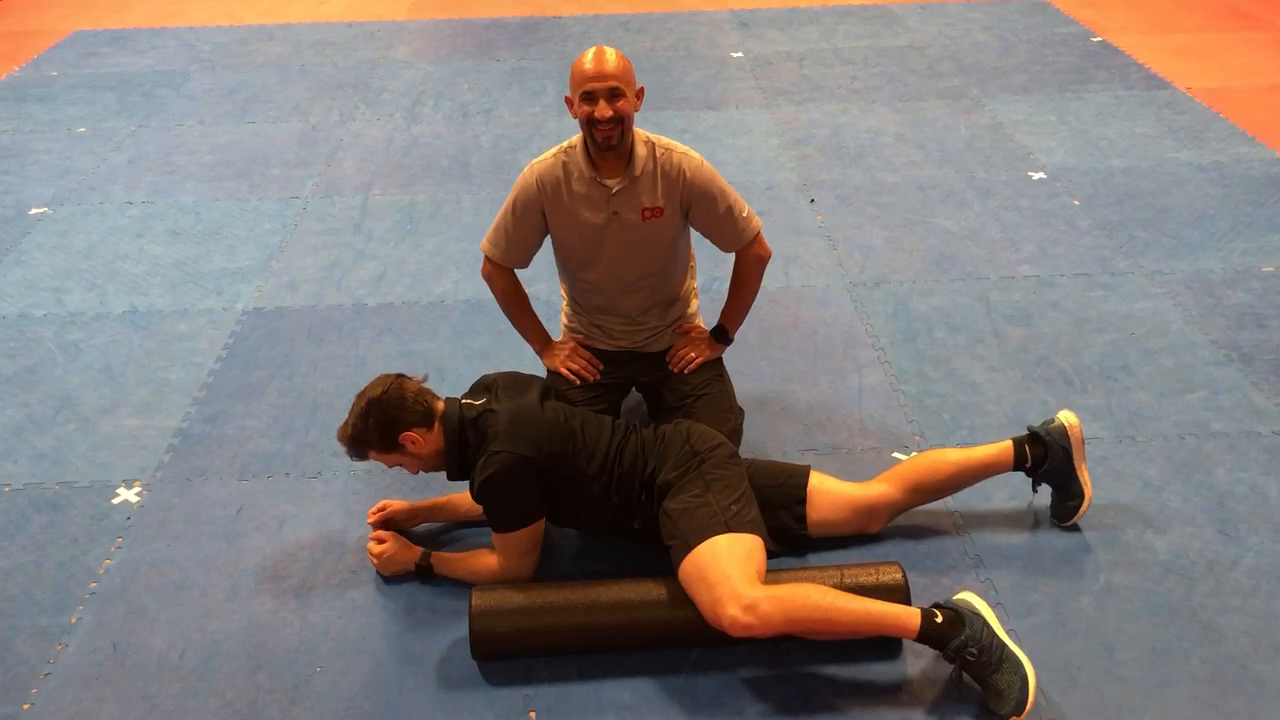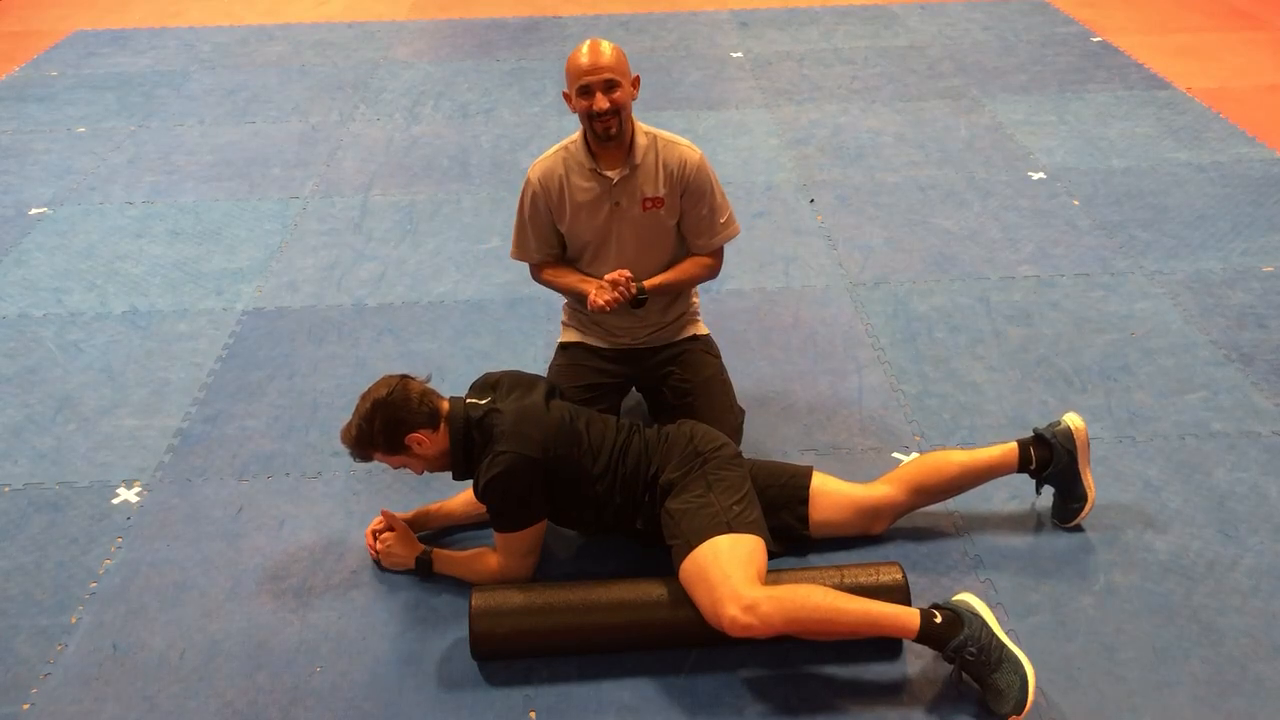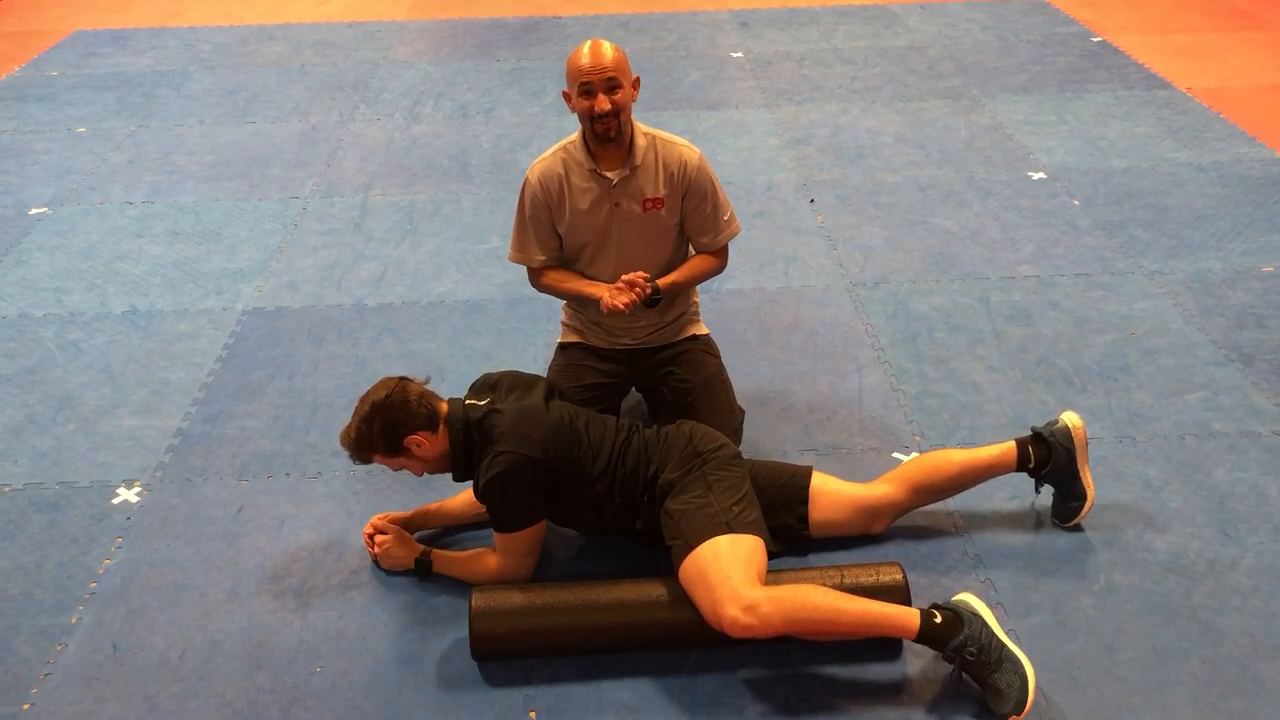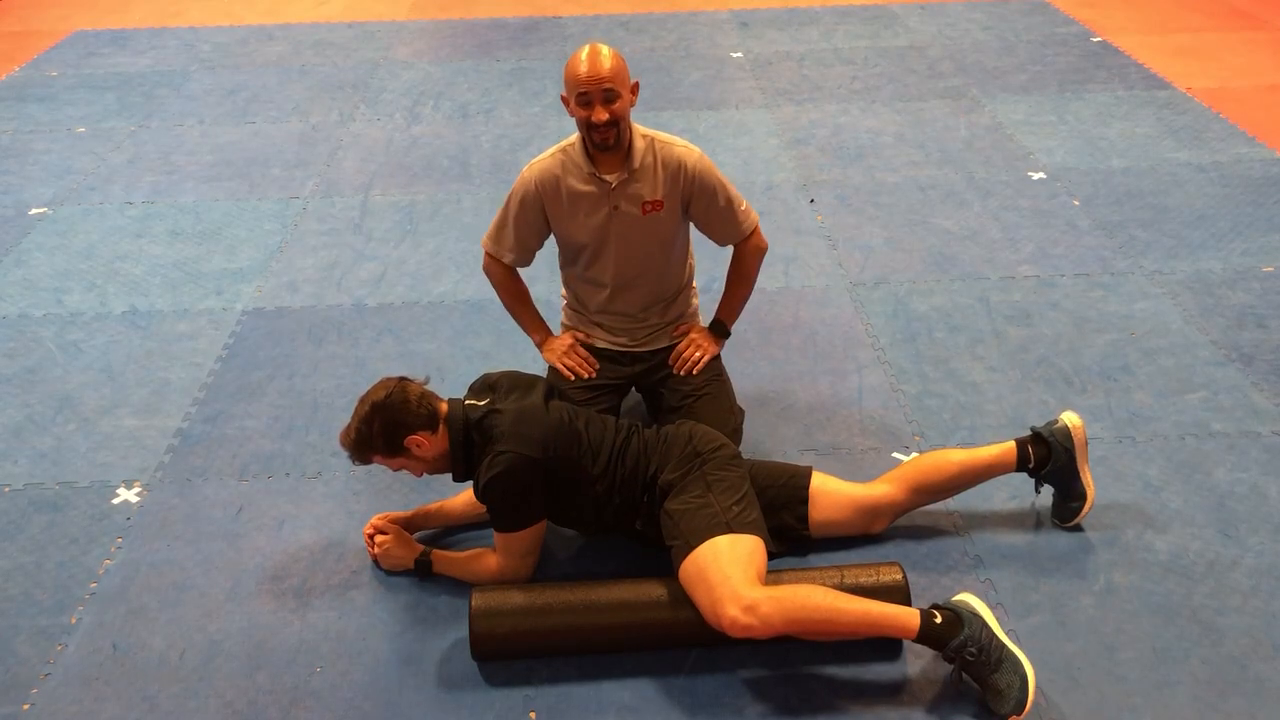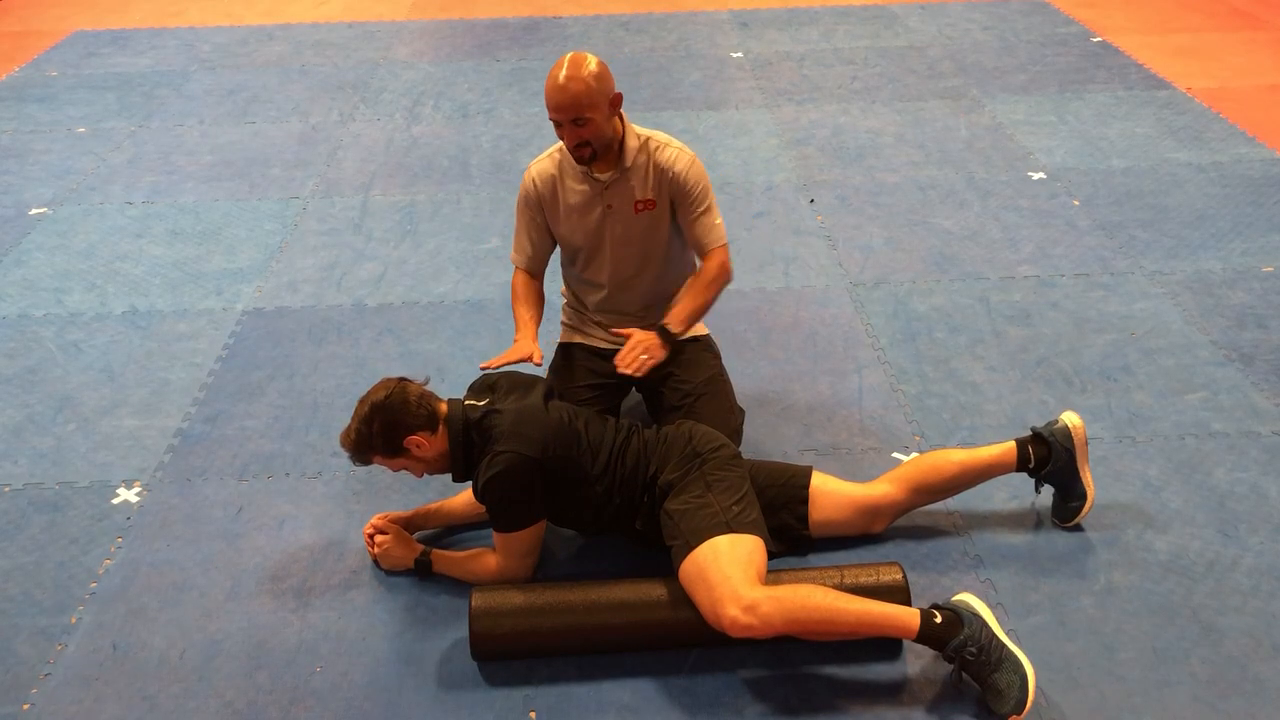
dt=1s
person 1, frame 1
left shoulder: (499, 456)
right shoulder: (483, 394)
left elbow: (515, 565)
left wrist: (417, 560)
right wrist: (418, 511)
left hip: (684, 478)
right hip: (689, 459)
left knee: (740, 610)
right knee: (874, 503)
left ankle: (944, 625)
right ankle: (1037, 445)
person 1, frame 2
left shoulder: (508, 456)
right shoulder: (487, 393)
left elbow: (514, 565)
left wrist: (419, 558)
right wrist: (416, 518)
left hip: (687, 476)
right hip: (691, 460)
left knee: (741, 611)
right knee: (878, 505)
left ankle: (943, 626)
right ankle: (1042, 451)
person 1, frame 3
left shoulder: (507, 456)
right shoulder: (485, 393)
left elbow: (513, 565)
left wrist: (418, 559)
right wrist: (414, 517)
left hip: (686, 476)
right hip: (689, 459)
left knee: (741, 612)
right knee: (877, 505)
left ankle: (942, 625)
right ankle: (1040, 448)
person 1, frame 4
left shoulder: (507, 455)
right shoulder: (485, 393)
left elbow: (513, 565)
left wrist: (418, 559)
right wrist: (414, 517)
left hip: (686, 476)
right hip: (690, 460)
left knee: (740, 612)
right knee: (878, 504)
left ankle: (943, 625)
right ankle: (1040, 448)
person 1, frame 5
left shoulder: (506, 456)
right shoulder: (485, 392)
left elbow: (513, 565)
left wrist: (419, 560)
right wrist: (413, 517)
left hip: (686, 476)
right hip: (689, 460)
left knee: (740, 612)
right knee: (877, 505)
left ankle: (942, 626)
right ankle: (1040, 448)
person 2, frame 1
left shoulder: (683, 169)
right shoulder: (543, 178)
left elbow: (755, 251)
right elbow: (495, 267)
left wrist: (720, 336)
right wrist: (545, 346)
left hip: (674, 340)
right hip: (589, 345)
left ankle: (655, 396)
right ankle: (623, 395)
person 2, frame 2
left shoulder: (683, 161)
right shoulder: (546, 176)
left elbow: (709, 258)
right elbow: (542, 264)
left wrist: (641, 289)
right wrist: (592, 287)
left hip: (674, 333)
right hip: (589, 339)
left ankle: (653, 392)
right ankle: (627, 389)
person 2, frame 3
left shoulder: (683, 161)
right shoulder: (546, 176)
left elbow: (715, 255)
right elbow: (541, 271)
left wrist: (655, 288)
right wrist: (602, 292)
left hip: (674, 333)
right hip: (589, 339)
left ankle: (653, 391)
right ankle: (625, 390)
person 2, frame 4
left shoulder: (683, 163)
right shoulder: (542, 177)
left elbow: (752, 244)
right elbow: (498, 263)
left wrist: (718, 330)
right wrist: (543, 338)
left hip: (673, 337)
right hip: (589, 342)
left ankle: (653, 394)
right ankle: (624, 393)
person 2, frame 5
left shoulder: (674, 163)
right shoulder: (542, 178)
left elbow: (717, 264)
right elbow: (528, 270)
left wrist: (662, 333)
right wrist: (526, 336)
left hip: (672, 333)
right hip: (589, 337)
left ankle: (653, 393)
right ankle: (621, 394)
